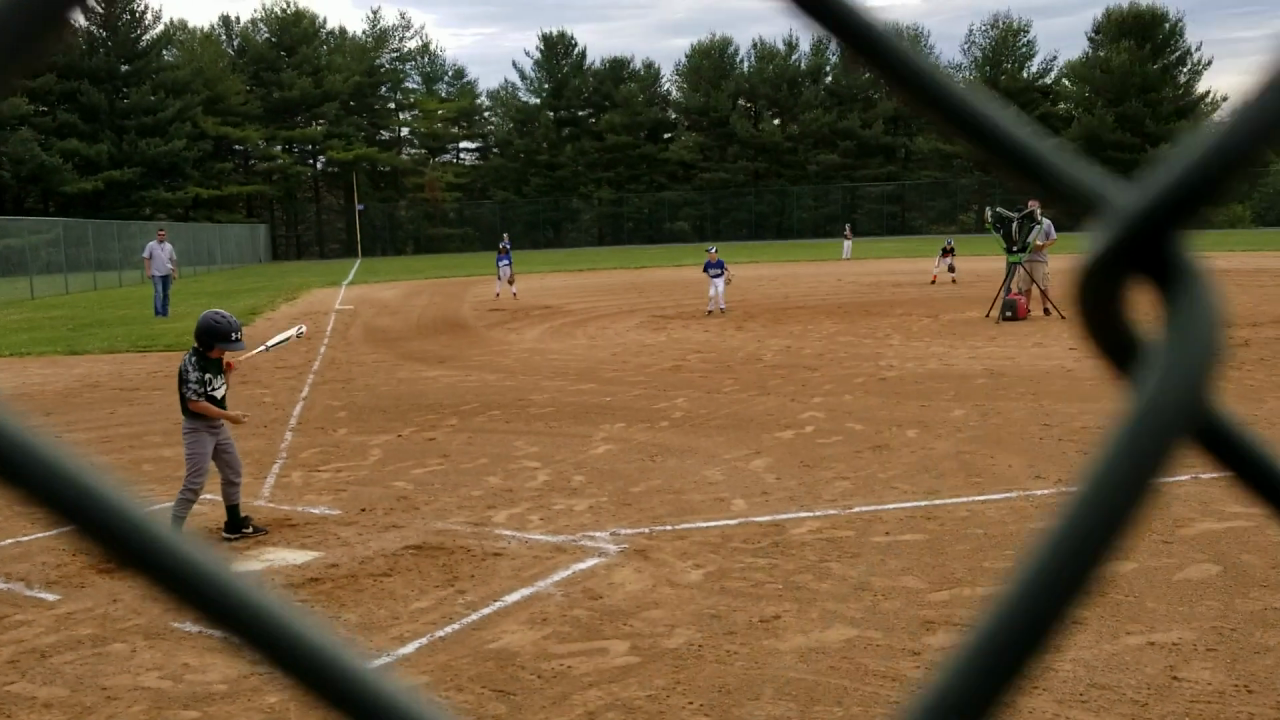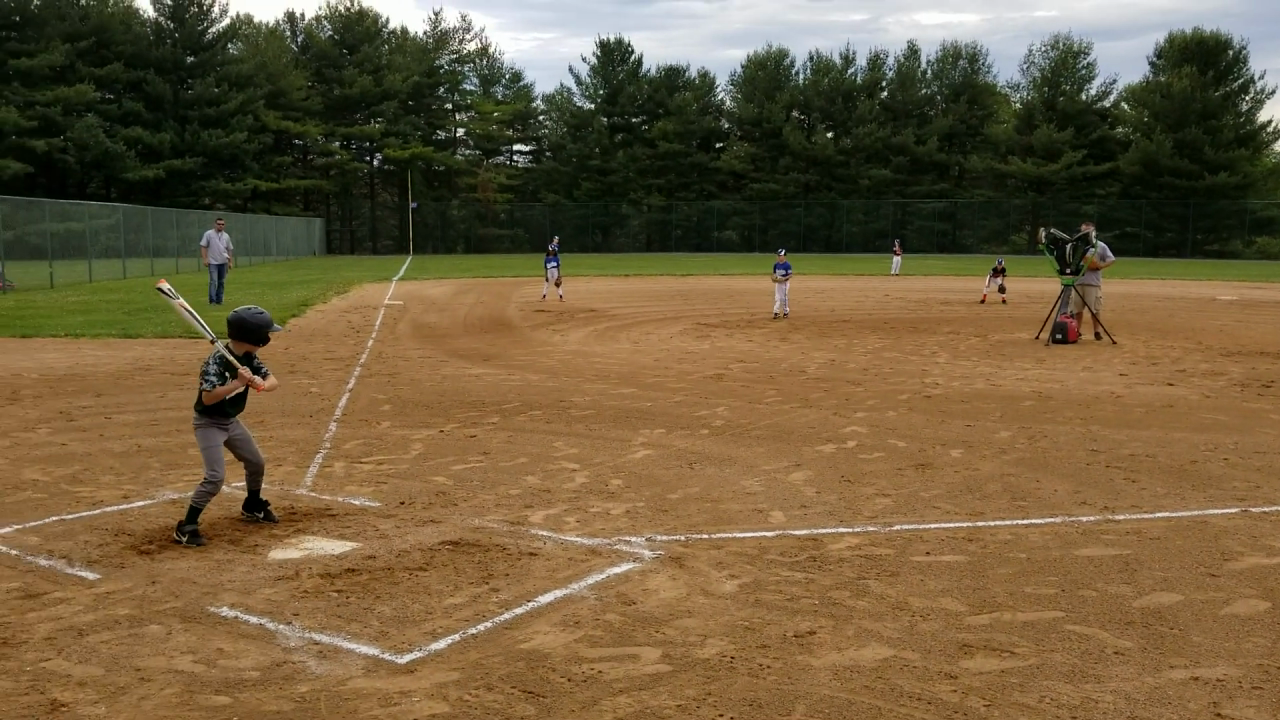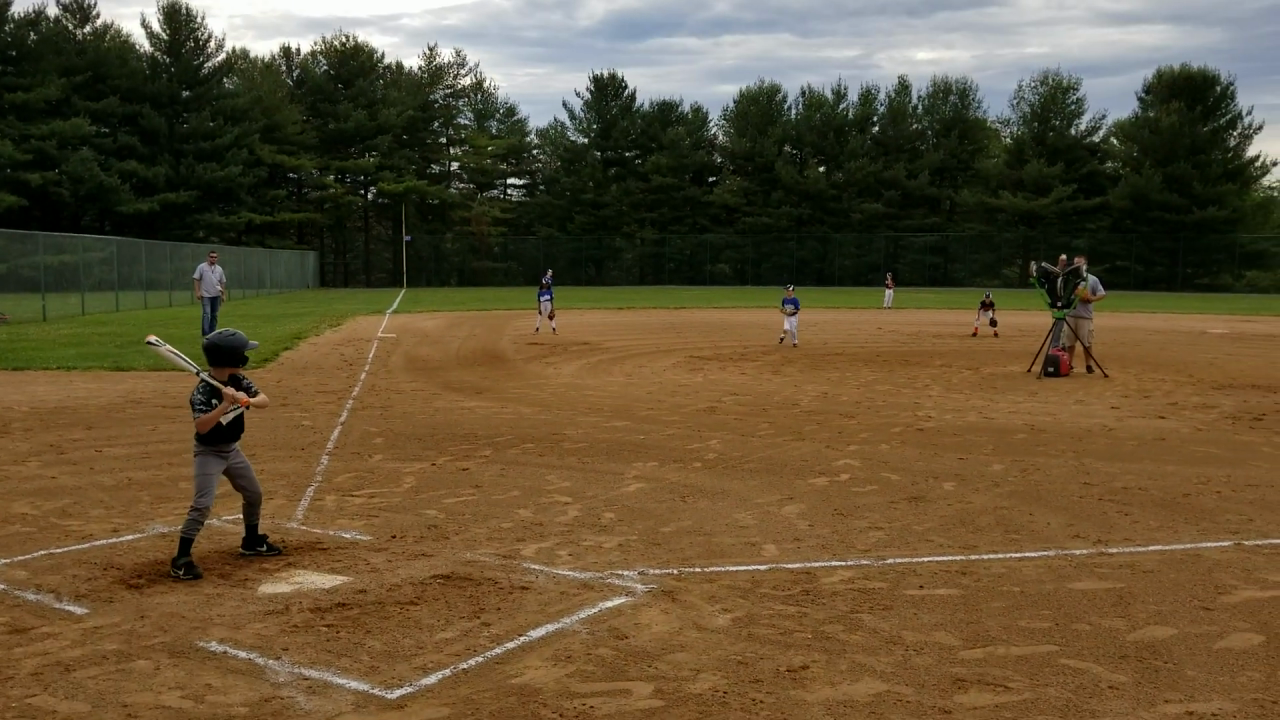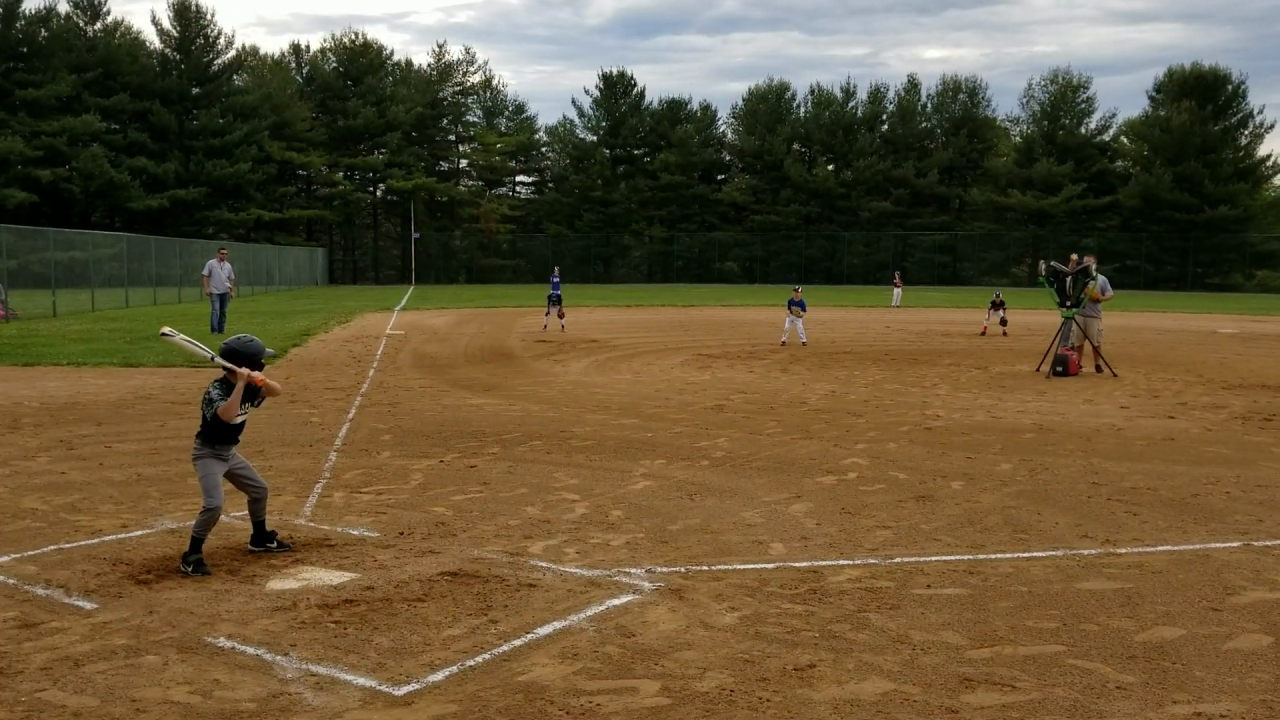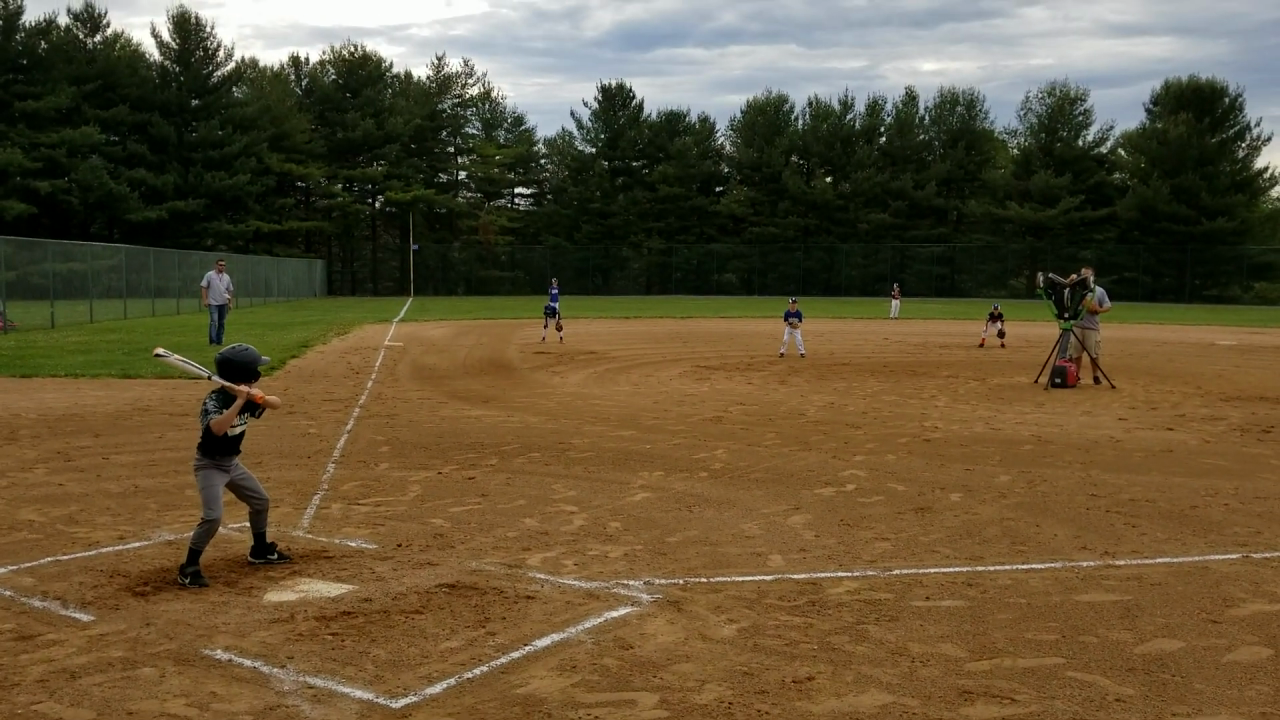
dt=1s
person 1, frame 1
left shoulder: (215, 356)
right shoulder: (192, 363)
left elbow: (223, 385)
right elbow: (195, 403)
left wrist: (227, 369)
right wrist: (228, 416)
left hip: (217, 426)
right hip: (198, 428)
left knee: (232, 473)
right knee: (194, 483)
left ankle: (235, 525)
person 1, frame 2
left shoulder: (249, 358)
right shoulder: (216, 362)
left elbow: (274, 381)
right elbow: (207, 399)
left wrist: (262, 384)
right wrist: (238, 383)
left hip: (231, 421)
right hip: (208, 423)
left knee: (256, 462)
right knee: (215, 476)
left ankle: (253, 505)
right ankle: (186, 526)
person 1, frame 3
left shoulder: (238, 380)
right shoulder: (203, 391)
left elbow: (265, 401)
right elbow: (201, 427)
left wrist: (247, 399)
right wrist: (225, 404)
left hip: (232, 449)
right hip: (208, 453)
left knee: (254, 494)
right knee: (202, 505)
left ankle: (252, 542)
right ankle: (181, 560)
person 1, frame 4
left shoulder: (248, 386)
right shoulder: (216, 390)
left elbow: (276, 391)
right elbow: (227, 415)
left wrist: (262, 381)
right wrist: (240, 383)
left hip: (229, 451)
right hip: (208, 453)
left knee: (259, 490)
right knee: (214, 505)
left ankle: (260, 538)
right ankle: (191, 556)
person 1, frame 5
left shoulder: (247, 397)
right shoulder: (214, 401)
left elbow: (277, 404)
right elbow: (217, 429)
left wrist: (261, 398)
right wrist: (239, 401)
left hip: (232, 462)
right hip: (209, 465)
left knee: (260, 502)
right knee: (212, 517)
left ankle: (260, 550)
right ankle: (189, 568)
